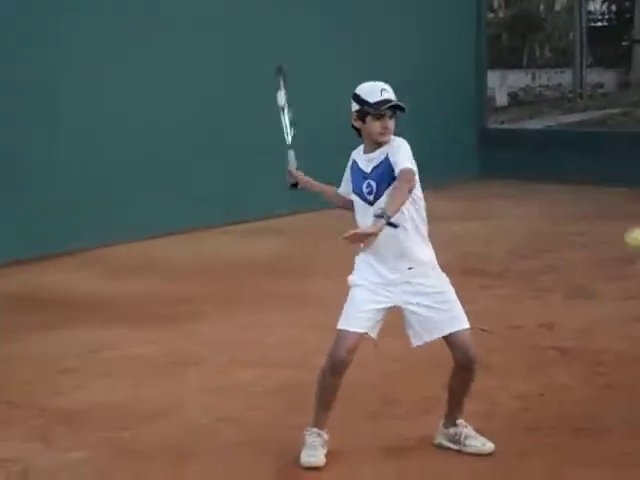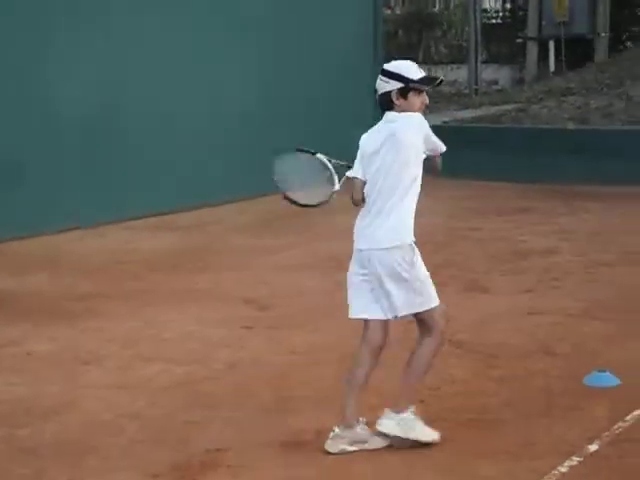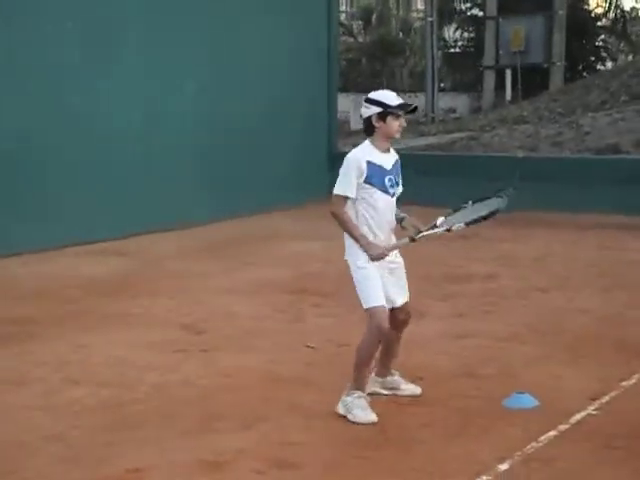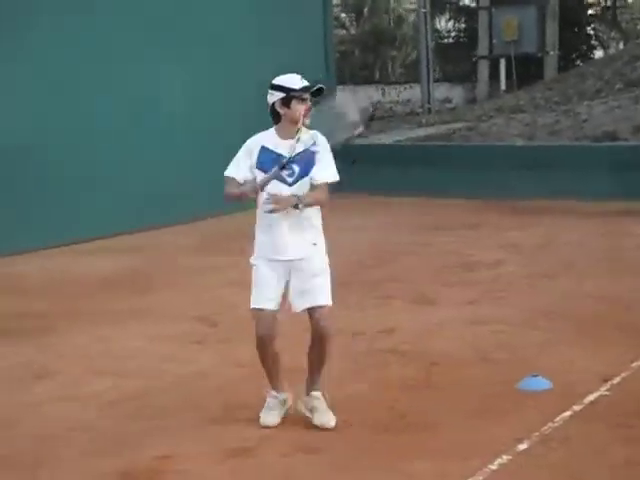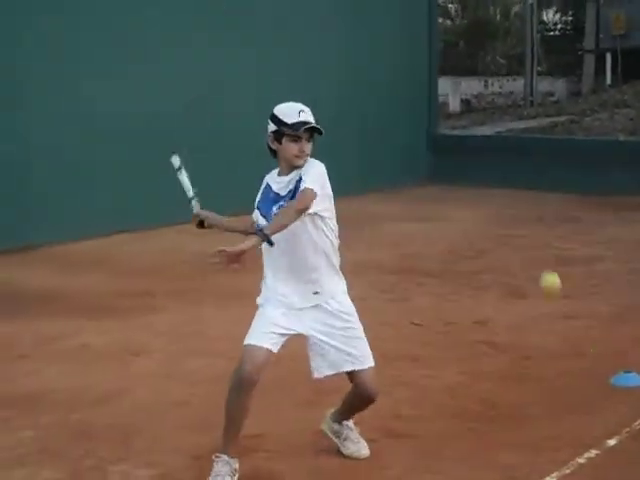
dt=1s
person 1, frame 1
left shoulder: (398, 149)
right shoulder: (355, 161)
left elbow: (407, 182)
left wrist: (381, 222)
right wrist: (305, 181)
left hip: (420, 272)
right hip: (373, 275)
left knee: (466, 355)
right knee: (339, 356)
left ankle: (452, 427)
right ankle: (316, 433)
person 1, frame 2
left shoulder: (369, 137)
right shoulder: (413, 124)
left elbow: (356, 195)
right elbow: (436, 159)
left hip: (365, 245)
right hip: (393, 245)
left knee: (373, 340)
right knee: (433, 329)
left ankle: (347, 428)
right ankle: (399, 414)
person 1, frame 3
left shoulder: (394, 158)
right shoulder: (357, 158)
right elbow: (337, 207)
left wrist: (403, 219)
right wrist: (367, 245)
left hip: (388, 251)
right hip: (364, 254)
left knee: (401, 316)
right knee: (379, 325)
left ankle: (383, 376)
right ankle: (353, 395)
person 1, frame 4
left shoulder: (317, 142)
right shoulder: (256, 145)
left elbow: (322, 195)
right elbow: (229, 188)
left wrist: (295, 201)
right wrist: (244, 189)
left hip: (309, 249)
right hip: (268, 253)
left knee: (321, 327)
right knee: (264, 333)
left ankle: (313, 395)
right ankle: (277, 394)
person 1, frame 5
left shoulder: (314, 171)
right shoulder: (268, 183)
left elbow: (300, 205)
left wrist: (257, 238)
right wrist: (213, 219)
left hip: (327, 299)
right hip: (279, 299)
left knee: (367, 389)
right knee: (246, 373)
left ankle: (339, 421)
